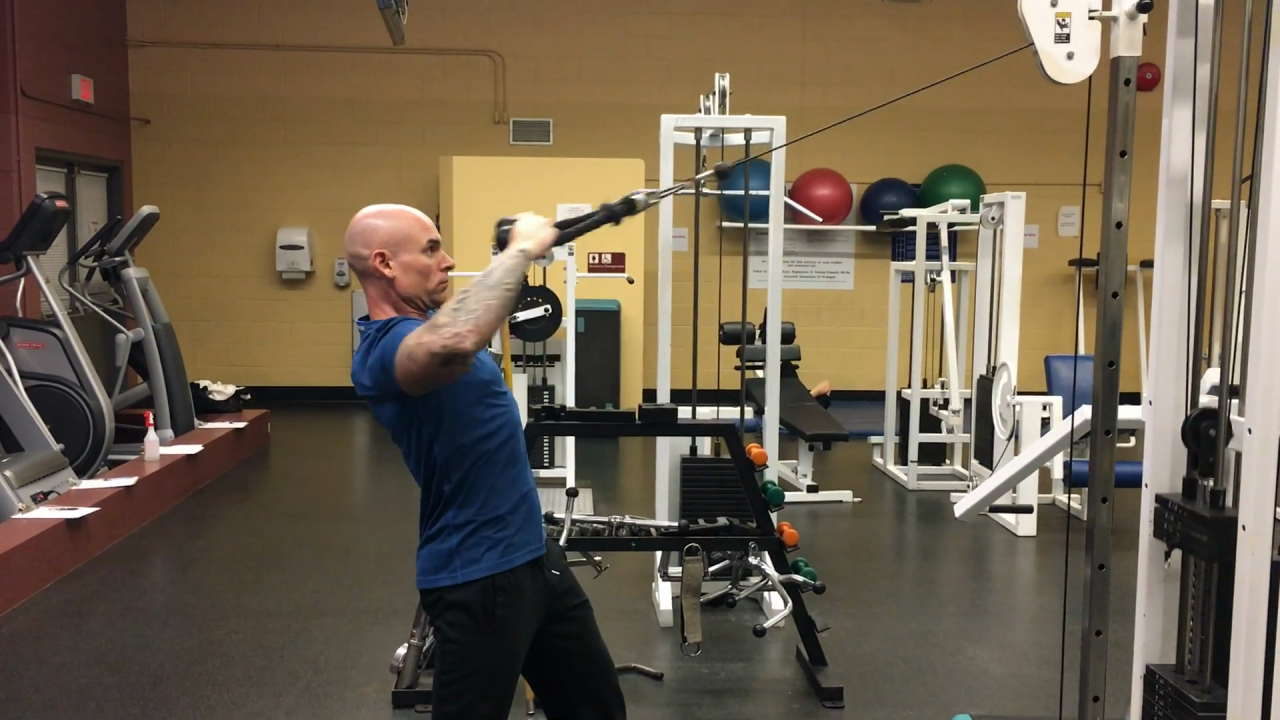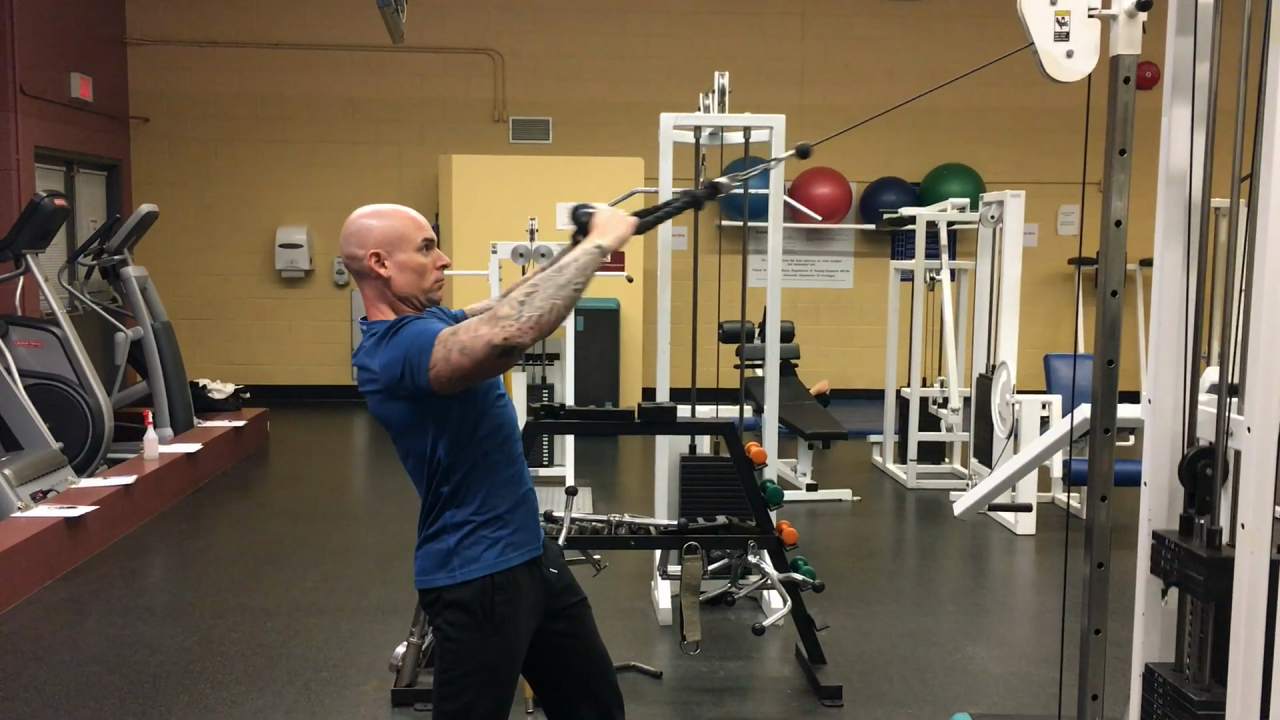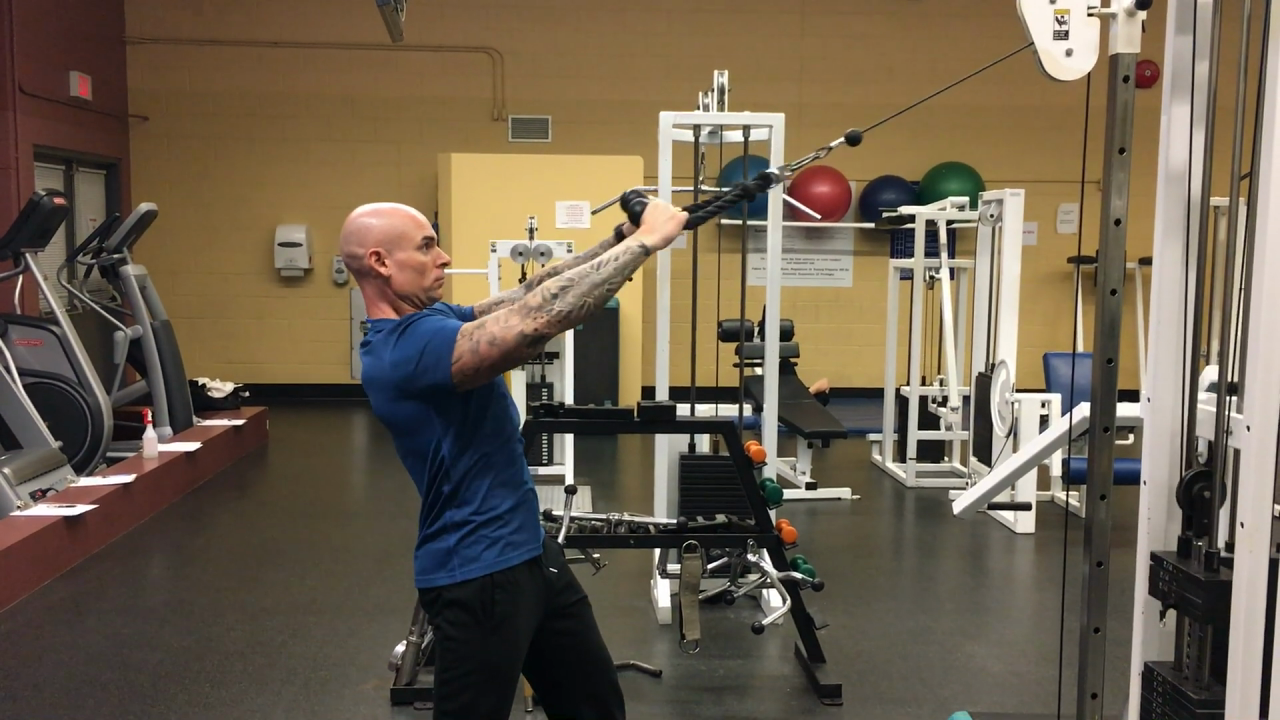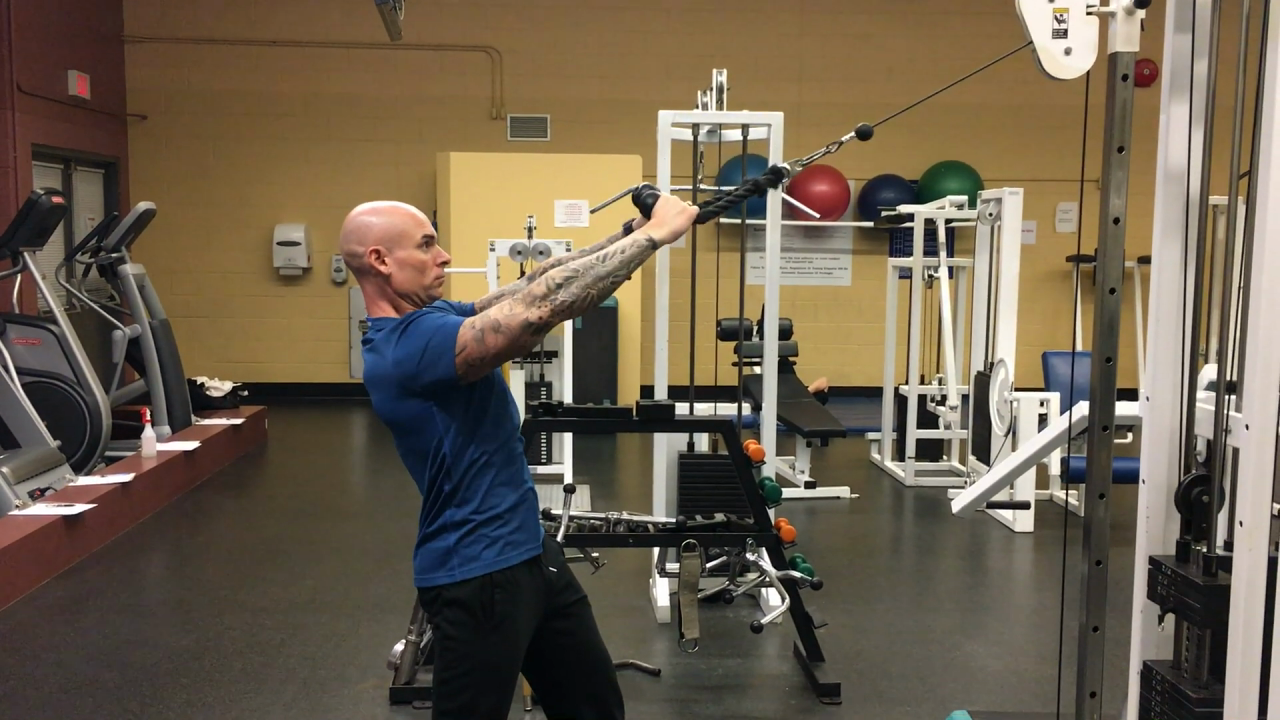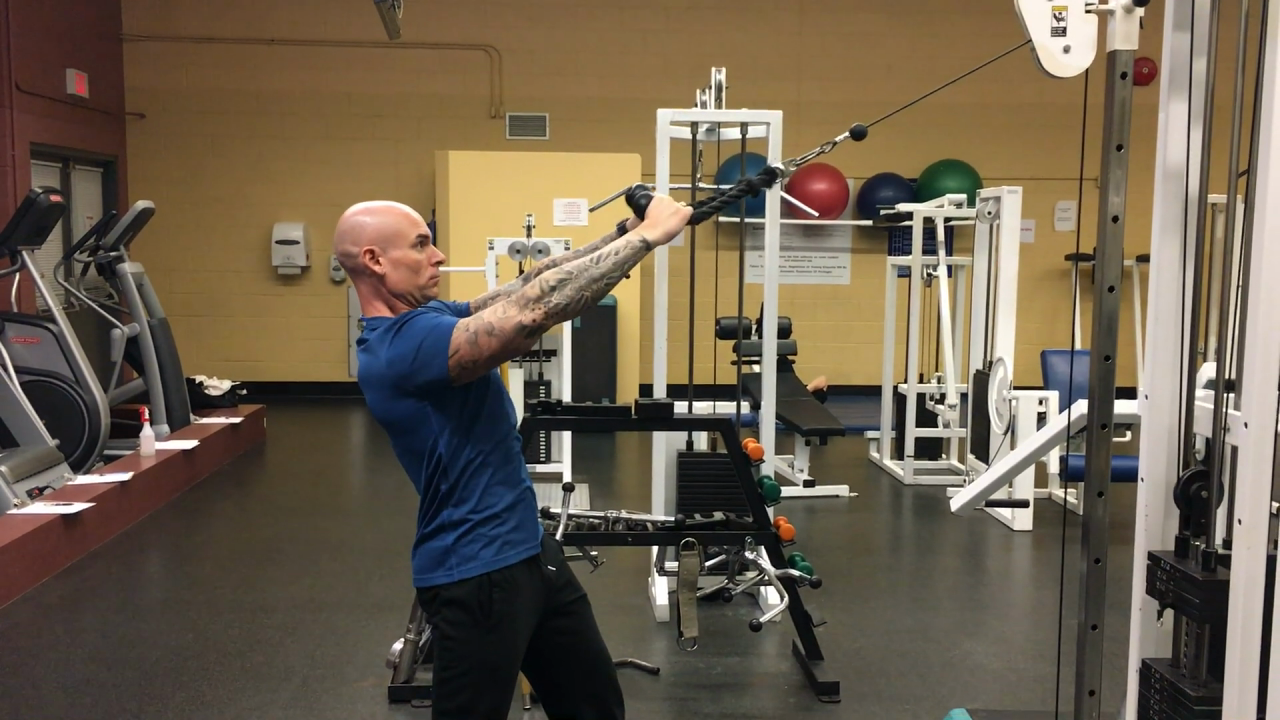
dt=0.2s
person 1, frame 1
left shoulder: (416, 329)
right shoulder: (389, 344)
left elbow: (467, 320)
right elbow: (457, 341)
left wrist: (518, 249)
right wrist: (519, 250)
left hip: (531, 552)
right hip: (480, 575)
person 1, frame 2
left shoulder: (426, 324)
right shoulder: (398, 348)
left elbow: (507, 309)
right elbow: (515, 331)
left wrist: (584, 244)
right wrist: (597, 243)
left hip: (528, 551)
right hip: (477, 575)
person 1, frame 3
left shoulder: (429, 322)
right shoulder: (407, 349)
left elbow: (526, 296)
right elbow: (538, 320)
left wrist: (619, 240)
right wrist: (643, 241)
left hip: (528, 552)
right hip: (478, 575)
person 1, frame 4
left shoulder: (429, 320)
right shoulder: (408, 346)
left elbow: (527, 289)
right elbow: (541, 307)
left wrist: (632, 232)
right wrist: (654, 235)
left hip: (529, 550)
right hip: (478, 575)
person 1, frame 5
left shoulder: (425, 319)
right shoulder: (400, 347)
left elbow: (524, 287)
right elbow: (534, 310)
left wrist: (625, 232)
right wrist: (646, 237)
left hip: (528, 548)
right hip: (477, 573)
